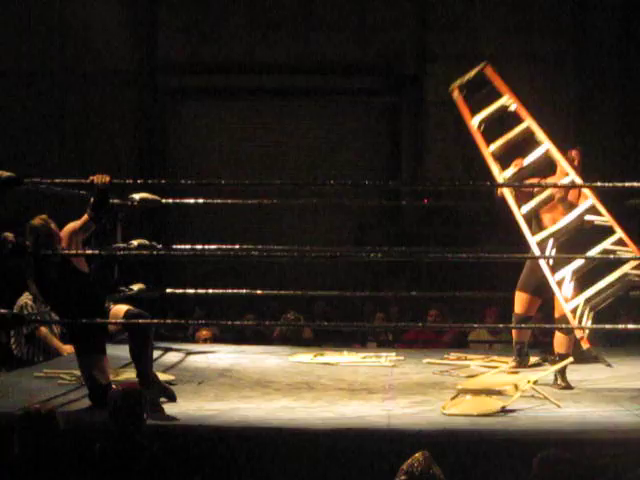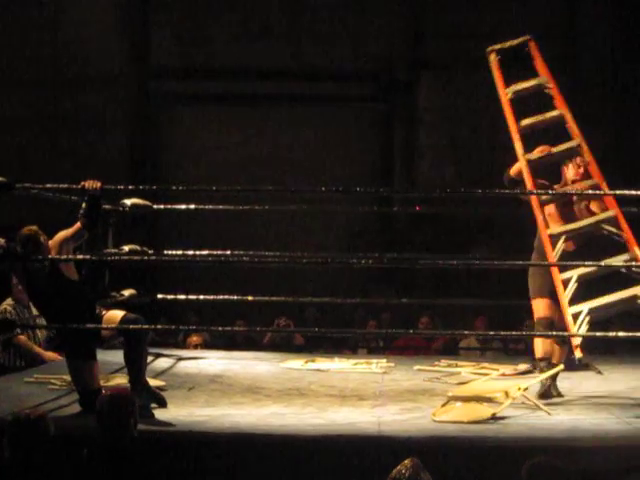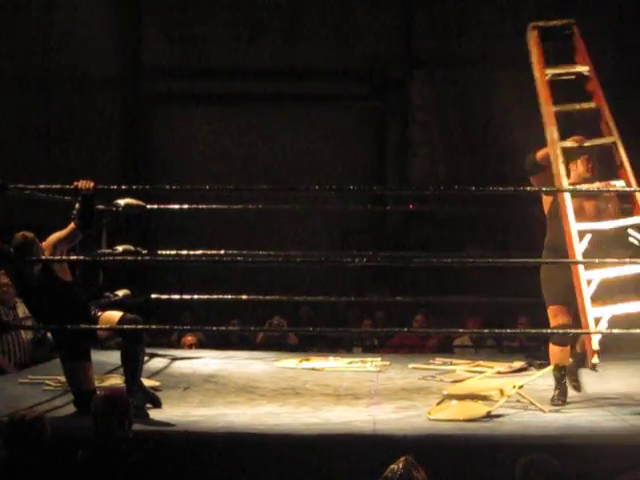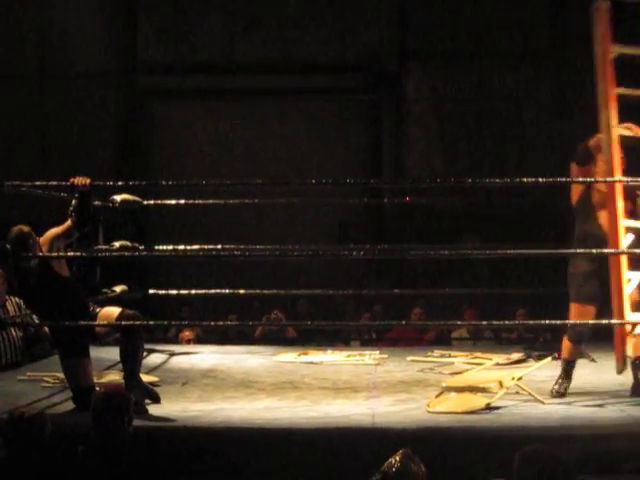
dt=0.3s
person 1, frame 1
left shoulder: (577, 189)
right shoulder: (536, 185)
left wrist: (566, 200)
right hip: (538, 258)
left knee: (565, 317)
right knee: (521, 314)
left ankle: (560, 372)
right ankle: (520, 358)
person 1, frame 2
left shoulder: (586, 198)
right shoulder: (544, 191)
right elbow: (511, 180)
left wrist: (587, 203)
right wrist: (532, 157)
right hip: (542, 264)
left knee: (562, 327)
right knee: (545, 322)
left ankle: (552, 379)
right ankle: (544, 379)
person 1, frame 3
left shoulder: (596, 195)
right shoulder: (554, 188)
left elbow: (614, 221)
right elbow: (532, 166)
left wrist: (611, 201)
right wrist: (561, 145)
right hip: (557, 262)
right knee: (561, 326)
left ankle: (574, 363)
right ankle: (559, 386)
person 1, frame 4
right shoulder: (584, 178)
right elbow: (581, 155)
right wrist: (615, 131)
right hip: (588, 259)
right knee: (579, 325)
right ankle: (564, 376)
person 2, frame 1
left shoulder: (69, 237)
right shoulder: (31, 264)
left elbow: (95, 216)
left wrist: (101, 190)
left hip: (102, 310)
right hip: (80, 326)
left knee: (137, 318)
right knee: (101, 397)
left ankle: (148, 383)
person 2, frame 2
left shoulder: (59, 246)
right shoulder: (20, 270)
left elbow: (88, 223)
left wrist: (92, 196)
left hip: (93, 315)
right hip: (71, 332)
left knee: (133, 323)
right knee: (91, 402)
left ankle: (139, 388)
person 2, frame 3
left shoulder: (53, 247)
right shoulder: (14, 273)
left elbow: (82, 225)
left wrist: (86, 197)
left hip: (88, 317)
right hip: (66, 334)
left knee: (131, 324)
right knee: (86, 403)
left ankle: (134, 389)
person 2, frame 4
left shoulder: (50, 243)
right shoulder: (14, 272)
left elbow: (79, 222)
left wrist: (83, 193)
left hip: (86, 313)
right hip: (64, 330)
left knee: (131, 320)
right knee: (85, 399)
left ankle: (133, 384)
